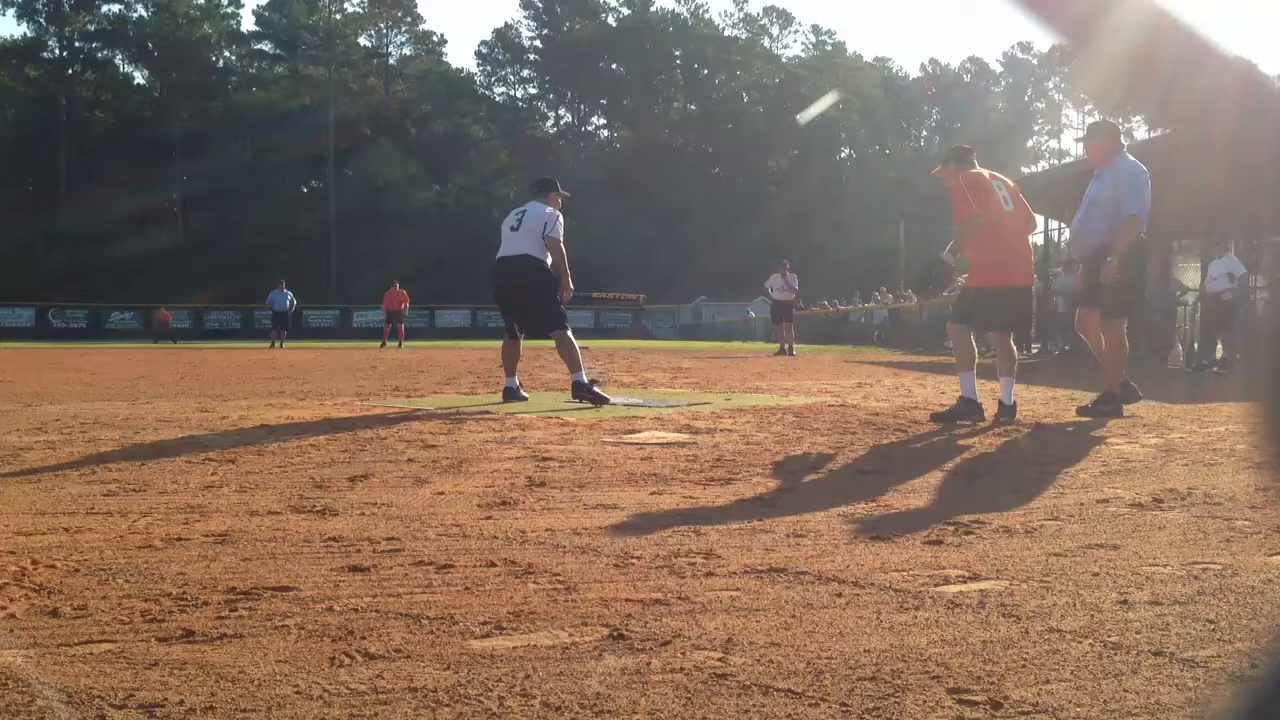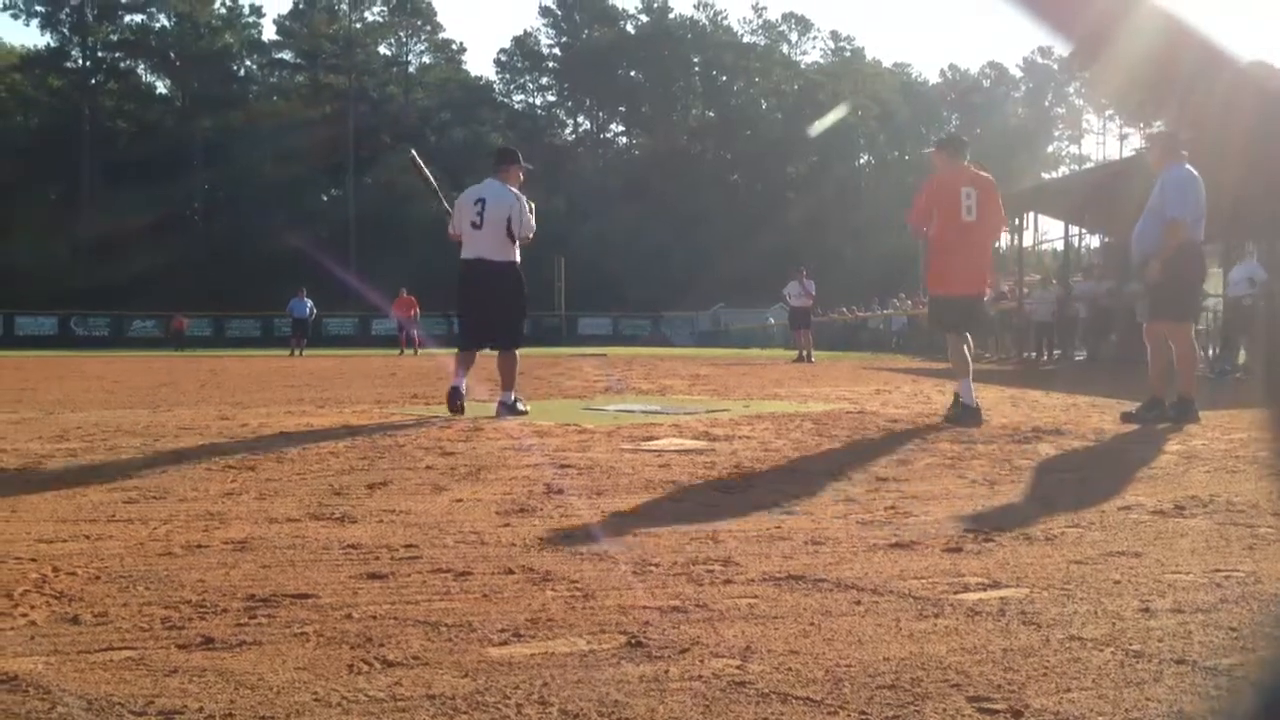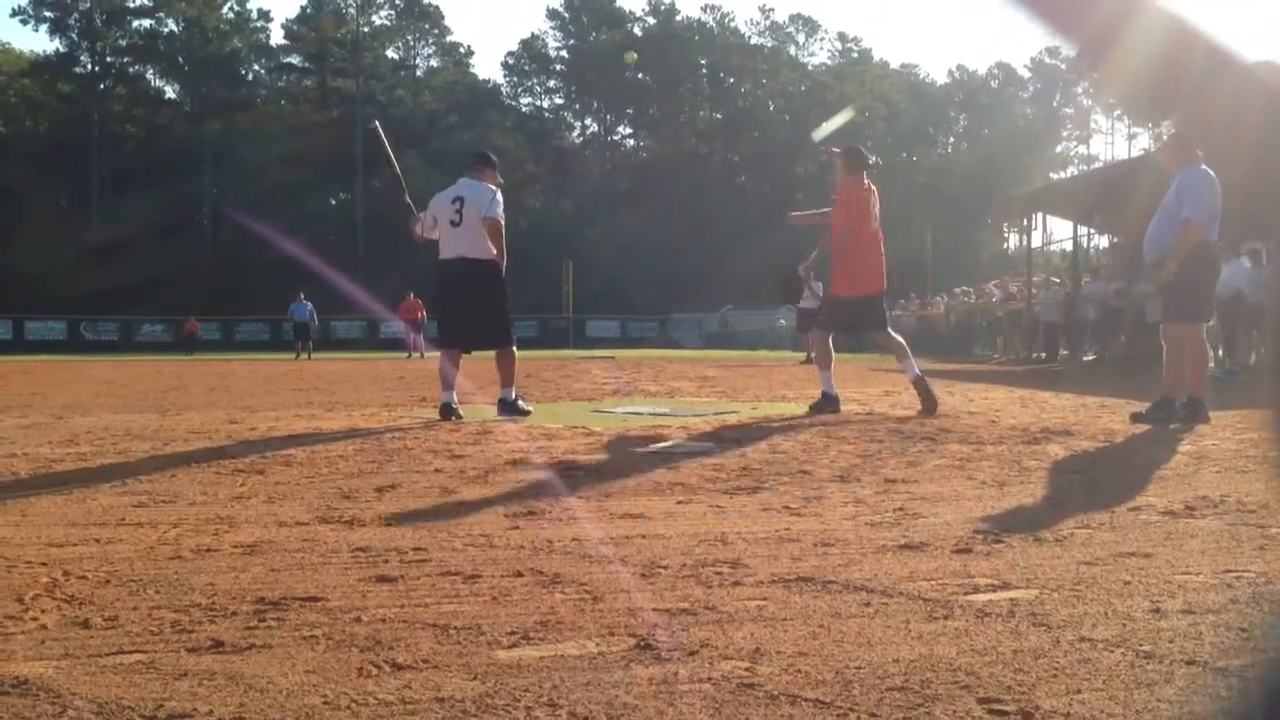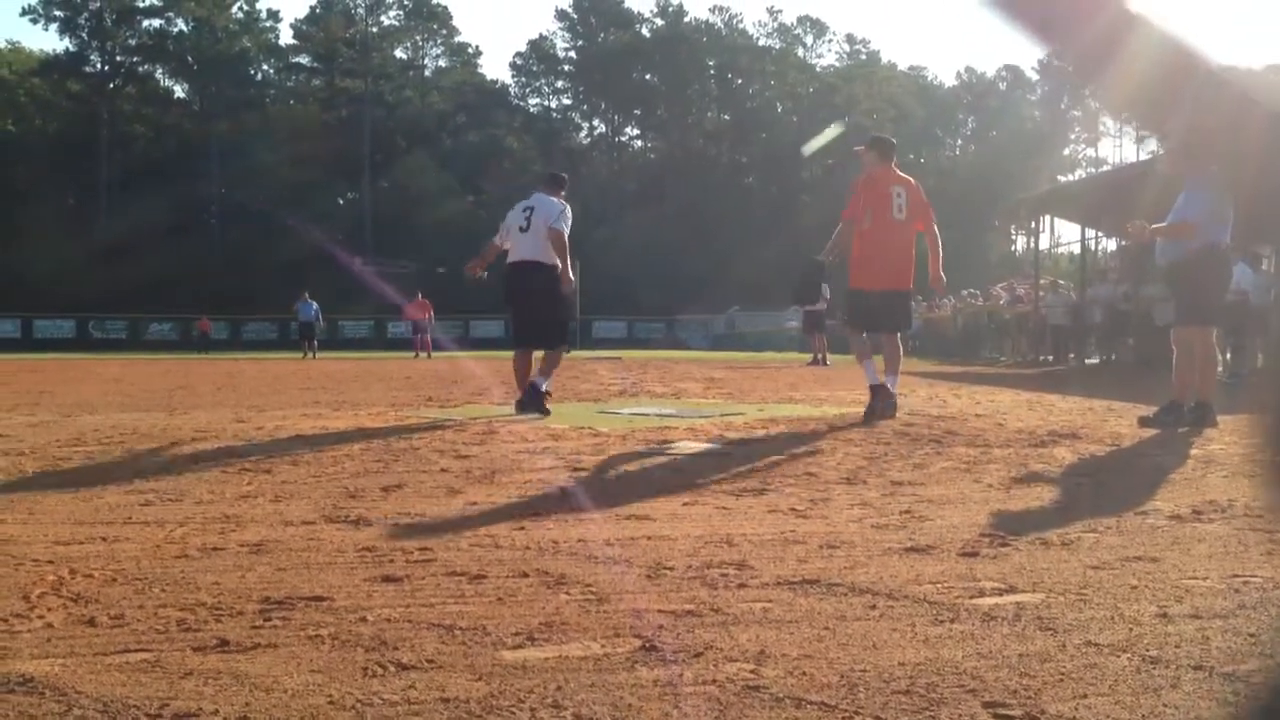
dt=1s
person 1, frame 1
left shoulder: (1130, 171)
right shoulder: (1102, 174)
left elbow: (1132, 220)
left wrist: (1113, 259)
right wrist: (1085, 262)
left hip: (1120, 260)
right hip: (1099, 259)
left knee: (1111, 327)
right knee: (1086, 323)
left ankle: (1111, 397)
right ankle: (1120, 384)
person 1, frame 2
left shoulder: (1178, 177)
right shoulder: (1173, 178)
left elbow: (1178, 224)
left wrist: (1157, 261)
right wrist: (1155, 262)
left hip: (1175, 263)
right hip: (1170, 265)
left knee: (1171, 332)
right knee: (1163, 333)
left ankle: (1176, 403)
right ankle: (1166, 403)
person 1, frame 3
left shoulder: (1195, 177)
right shoulder: (1185, 179)
left elbow: (1194, 225)
left wrist: (1173, 262)
right wrist: (1167, 265)
left hip: (1189, 265)
right hip: (1178, 267)
left knee: (1188, 332)
right knee: (1172, 334)
left ankle: (1194, 404)
right ankle: (1168, 402)
person 1, frame 4
left shoulder: (1208, 182)
right shoulder: (1196, 186)
left elbow: (1190, 227)
left wrist: (1150, 231)
right wrist: (1151, 232)
left hip: (1202, 265)
right hip: (1190, 266)
left knee: (1196, 334)
right knee: (1184, 335)
left ankle: (1202, 407)
right ankle: (1187, 406)
person 2, frame 1
left shoulder: (963, 181)
right shoulder: (1002, 181)
left elbow: (972, 222)
right elbow: (1030, 220)
left wrist: (954, 247)
left hip: (988, 271)
right hip: (1019, 271)
left knee: (960, 329)
right knee: (1002, 335)
left ankle: (969, 401)
right ankle: (1007, 403)
person 2, frame 2
left shoulder: (936, 183)
right shoulder: (986, 182)
left elbow: (916, 225)
right elbow: (998, 227)
left hip: (946, 274)
right hip: (977, 274)
left knee: (954, 338)
right knee: (961, 333)
left ankle: (969, 405)
right ankle: (962, 395)
person 2, frame 3
left shoulder: (849, 192)
right shoulder: (868, 189)
left elbow: (836, 234)
left wrist: (810, 262)
right wrist: (807, 216)
left hip: (848, 279)
right hip: (873, 278)
left knee: (822, 333)
right knee: (883, 333)
left ankle: (829, 396)
right ankle: (918, 380)
person 2, frame 4
left shoulder: (867, 182)
right shoulder: (911, 186)
left elbow: (850, 224)
right elbow: (931, 231)
left wrist: (827, 254)
right wrist: (936, 269)
left hip: (868, 275)
right hip: (901, 276)
left knee: (857, 332)
right knee: (891, 335)
left ankle: (878, 388)
right ankle: (888, 394)
person 3, frame 1
left shoulder: (512, 216)
right shoulder: (551, 214)
right elbow: (554, 245)
right wrist: (566, 281)
left hip: (503, 270)
right hip: (530, 269)
left knee: (514, 332)
right knee: (559, 328)
left ankle: (511, 387)
right ankle: (580, 383)
person 3, frame 2
left shoulder: (466, 196)
right shoulder: (513, 197)
left elbow: (454, 235)
right elbow: (525, 236)
right wrist: (531, 215)
left hip: (470, 271)
right hip: (503, 273)
left knee: (469, 338)
right knee: (509, 341)
left ankle: (457, 386)
right ankle: (508, 400)
person 3, frame 3
left shoulder: (440, 198)
right shoulder: (488, 193)
left elbow: (421, 234)
right elbow: (493, 224)
left wrist: (418, 221)
right wrist: (502, 257)
left hip: (449, 272)
right hip: (483, 271)
left knee: (451, 342)
right knee: (503, 339)
left ankle: (448, 401)
right ankle: (508, 398)
person 3, frame 4
left shoulder: (517, 209)
right shoulder: (559, 207)
left elbow: (496, 244)
right elbow: (556, 234)
left wrist: (477, 264)
right wrist: (566, 271)
left hip: (516, 273)
right hip: (546, 275)
left knee: (524, 341)
right knee: (557, 339)
left ankle: (523, 398)
right ankle: (536, 387)
